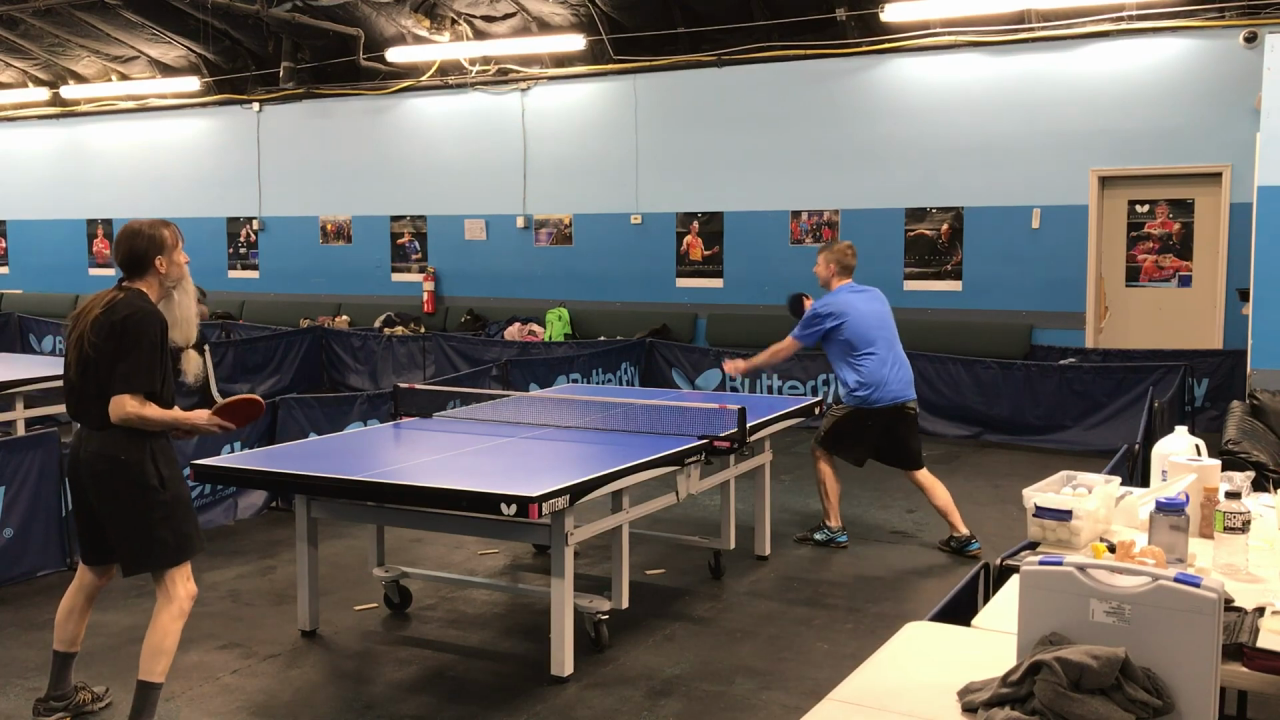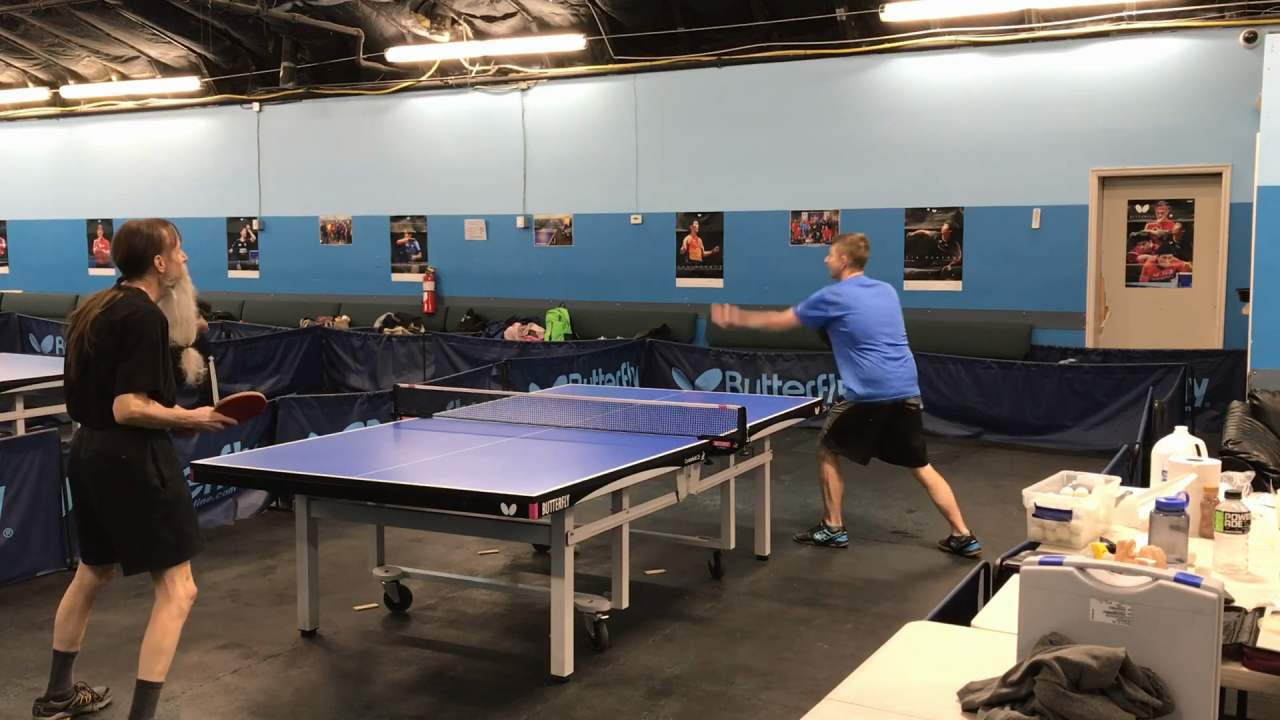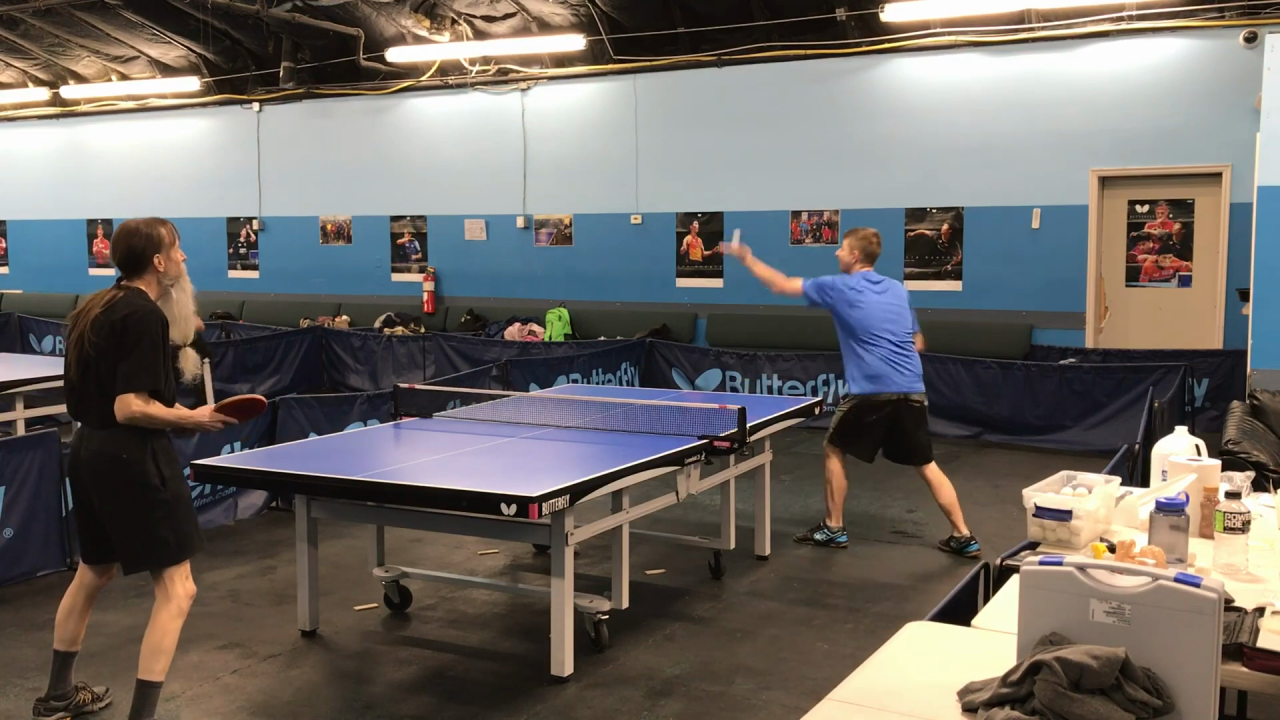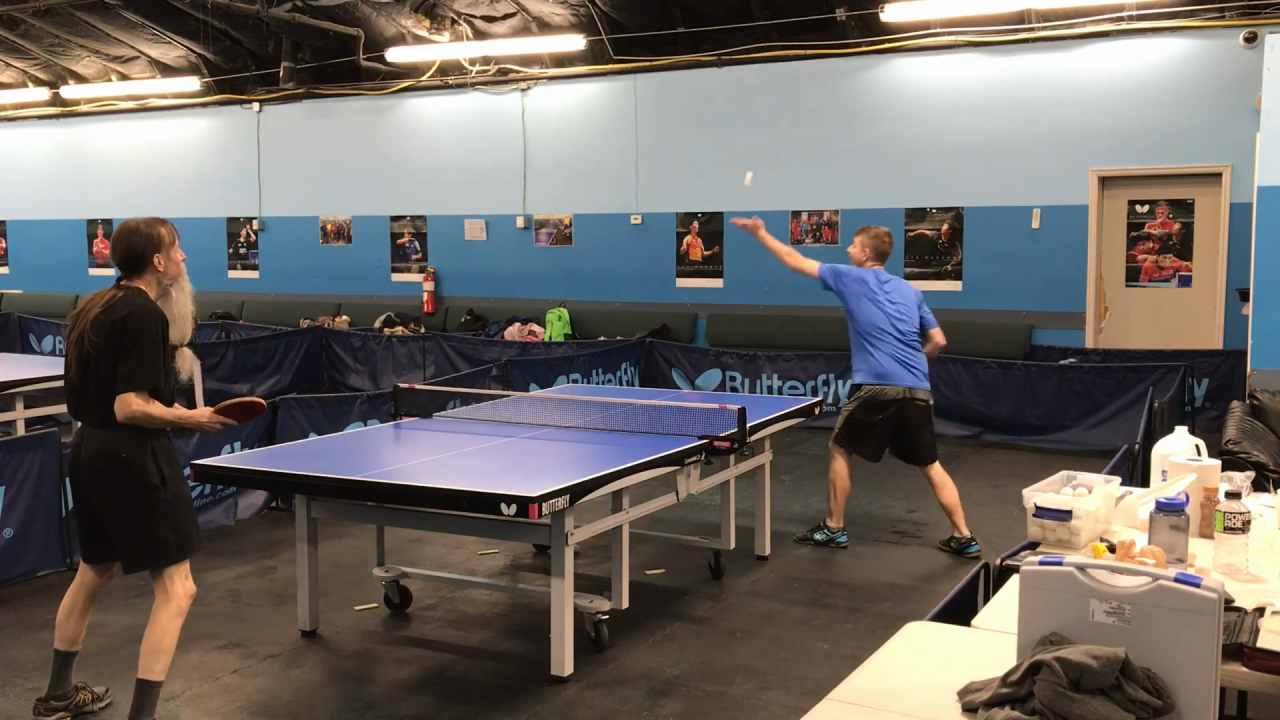
dt=0.1s
person 1, frame 1
left shoulder: (95, 309)
right shoulder: (143, 318)
left elbow: (91, 394)
right elbow: (126, 409)
left wrist: (165, 414)
right wrist: (190, 420)
left hip: (89, 453)
right hip: (131, 461)
left knee: (93, 572)
right knee: (178, 591)
person 1, frame 2
left shoulder: (95, 309)
right shoulder: (143, 317)
right elbow: (129, 409)
left wrist: (168, 411)
right wrist: (190, 419)
left hip: (90, 452)
right hip: (132, 459)
left knee: (94, 572)
right knee: (177, 590)
person 1, frame 3
left shoulder: (95, 309)
right shoulder: (144, 316)
right elbow: (131, 409)
left wrist: (170, 410)
right wrist: (191, 418)
left hip: (90, 451)
right hip: (132, 459)
left knee: (94, 571)
right knee: (176, 589)
person 1, frame 4
left shoulder: (95, 308)
right shoulder: (143, 316)
right elbow: (131, 409)
left wrist: (169, 410)
right wrist: (191, 418)
left hip: (91, 451)
right hip: (131, 458)
left knee: (94, 571)
right knee: (176, 589)
person 2, frame 1
left shoulder: (827, 307)
right shoulder: (875, 295)
left elbow: (784, 349)
left wrist: (744, 365)
left hip: (867, 400)
right hip: (904, 396)
left knee: (822, 451)
right knee: (917, 471)
left ankle: (833, 528)
right ankle: (963, 535)
person 2, frame 2
left shoulder: (832, 297)
right shoulder: (888, 291)
left elbow: (780, 321)
left wrist: (738, 318)
left hip: (868, 395)
right hip: (908, 393)
left knee: (828, 452)
right knee: (921, 467)
left ankle: (833, 529)
right ankle: (963, 537)
person 2, frame 3
left shoulder: (839, 287)
right shoulder: (899, 289)
left elbow: (783, 285)
right elbow: (917, 343)
left wrist: (747, 259)
left hip: (872, 391)
right hip: (912, 389)
left knee: (834, 450)
right knee: (926, 465)
left ankle: (834, 528)
right ankle: (963, 537)
person 2, frame 4
left shoulder: (851, 278)
right shoulder: (911, 291)
left elbow: (797, 261)
right elbow: (938, 341)
left wrist: (761, 235)
left hip: (876, 387)
right hip: (916, 390)
left knee: (839, 451)
right knee: (930, 466)
left ankle: (834, 528)
right ankle: (963, 537)
